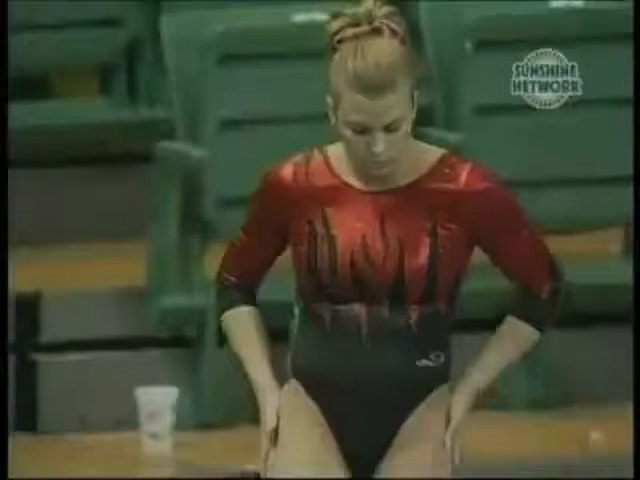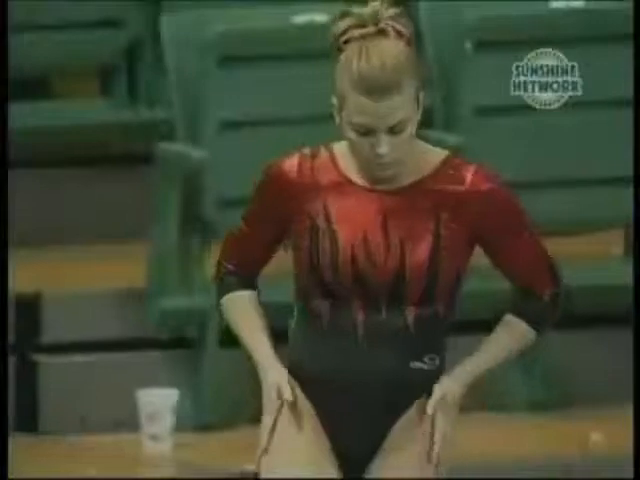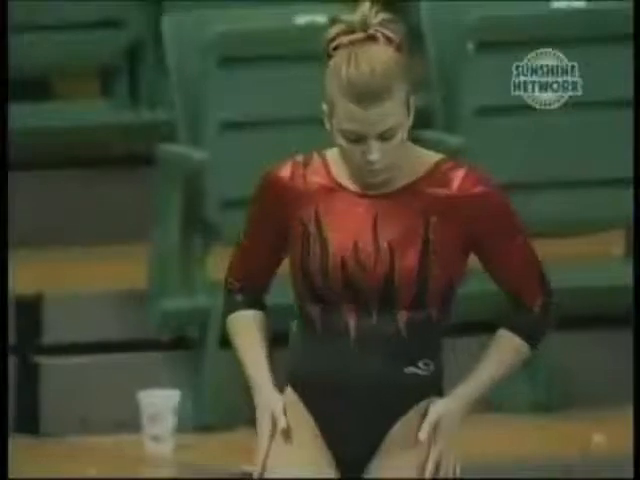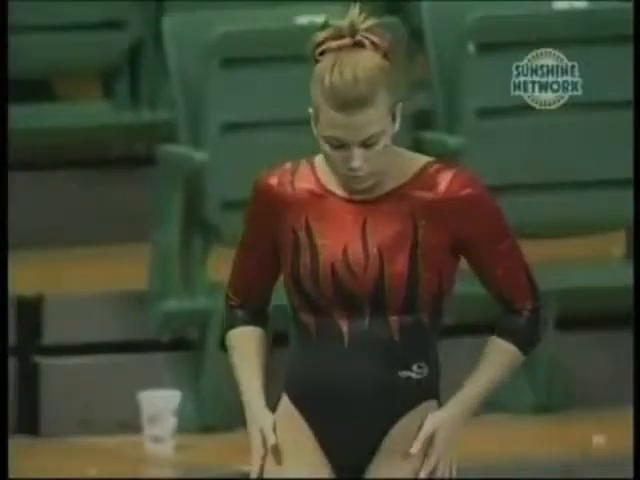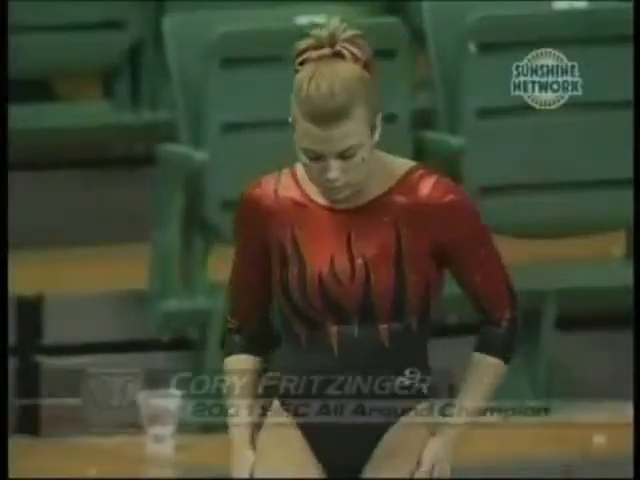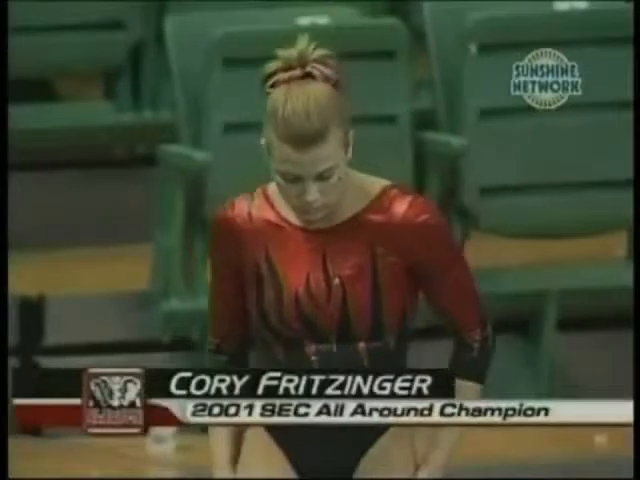
dt=0.2s
person 1, frame 1
left shoulder: (466, 190)
right shoulder: (293, 186)
left elbow: (544, 291)
right elbow: (233, 286)
left wrist: (469, 386)
right wrist: (265, 385)
left hip: (415, 411)
right hip: (313, 407)
person 1, frame 2
left shoulder: (468, 191)
right shoulder: (295, 180)
left elbow: (543, 294)
right elbow: (232, 273)
left wrist: (463, 374)
right wrist: (268, 364)
left hip: (408, 414)
right hip: (308, 407)
person 1, frame 3
left shoulder: (462, 195)
right shoulder: (290, 187)
left elbow: (533, 306)
right elbow: (241, 291)
left wrist: (460, 399)
right wrist: (263, 387)
left hip: (408, 417)
right hip: (308, 414)
person 1, frame 4
left shoulder: (451, 197)
right shoulder: (281, 195)
left elbow: (524, 312)
right elbow: (243, 307)
left wrist: (456, 411)
right wrist: (255, 406)
left hip: (404, 425)
right hip: (305, 419)
person 1, frame 5
left shoulder: (433, 203)
right shoulder: (266, 205)
left elbow: (502, 321)
right elbow: (244, 331)
left wrist: (448, 433)
right wrist: (240, 442)
left hip: (397, 428)
right hip: (295, 425)
person 1, frame 6
left shoulder: (408, 223)
right shoulder: (240, 226)
left elbow: (473, 341)
right elbow: (229, 355)
left hip: (379, 442)
right hip: (276, 441)
